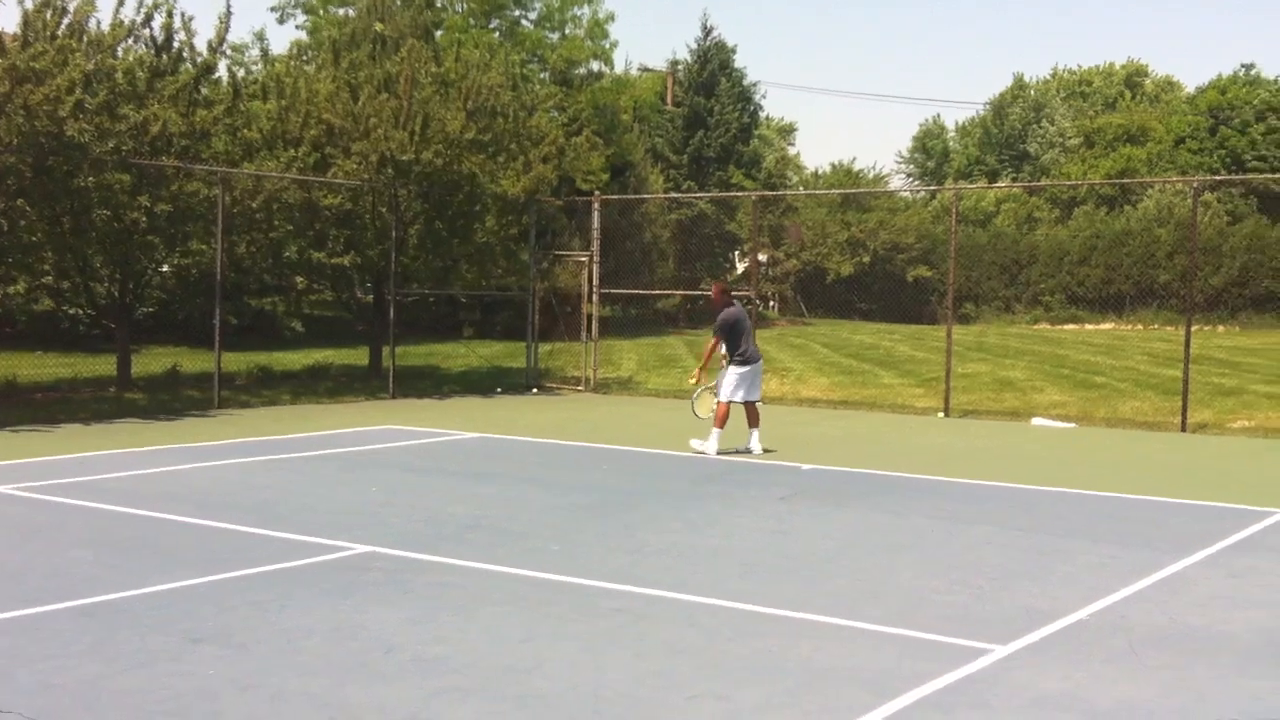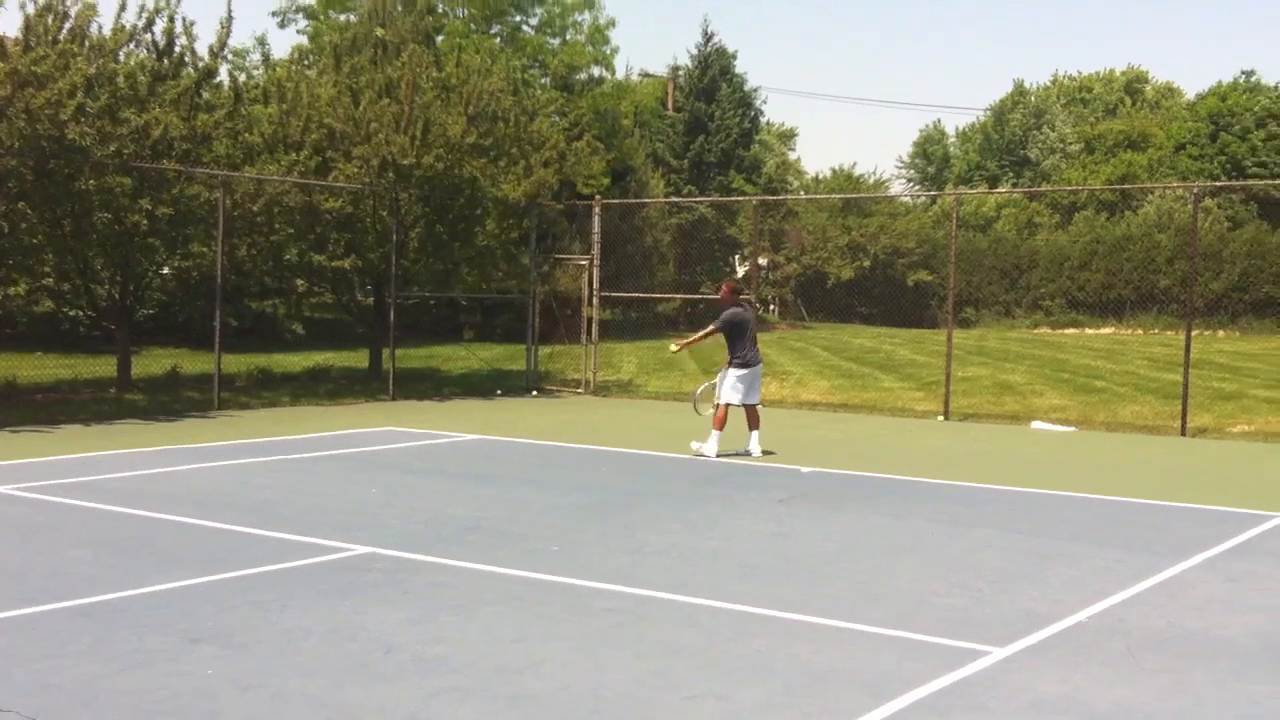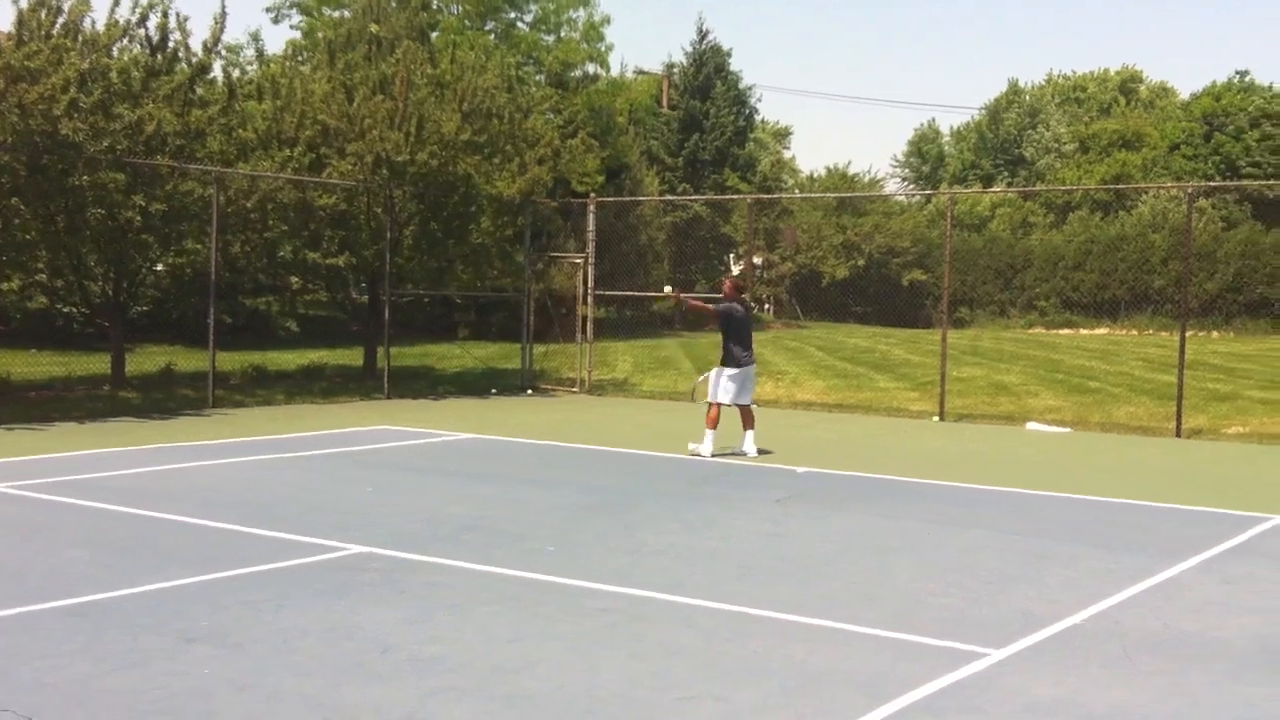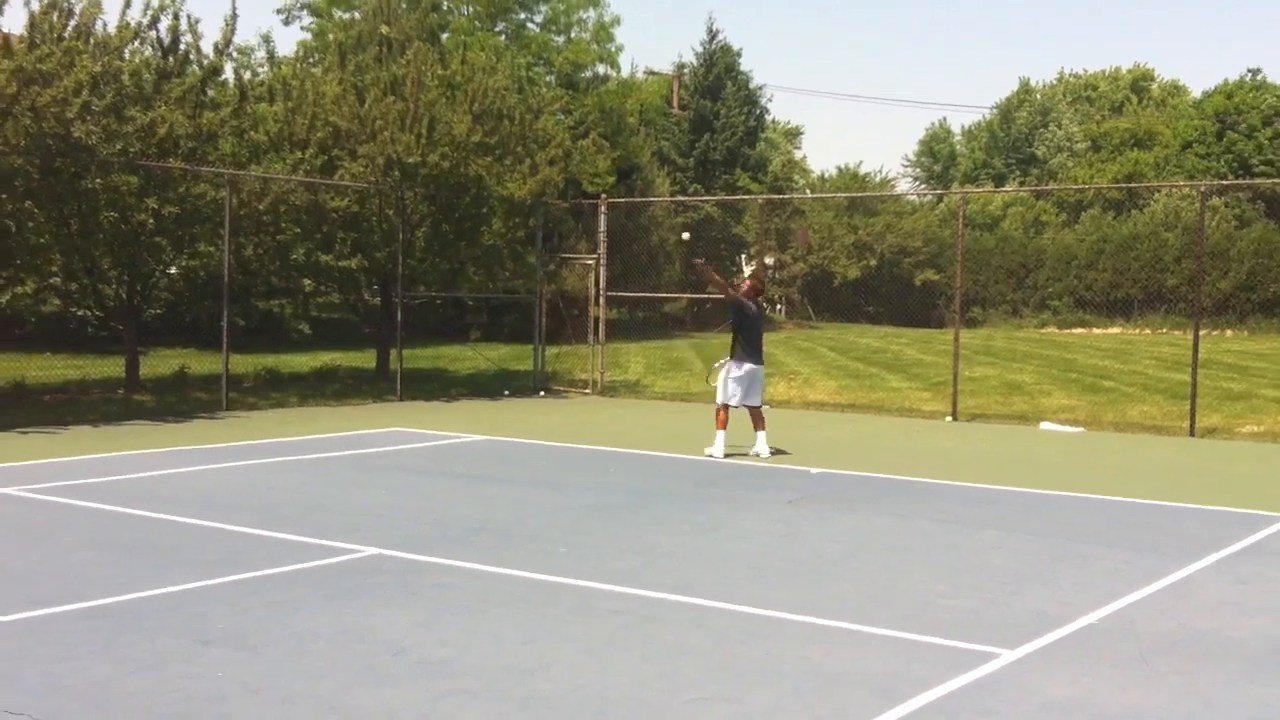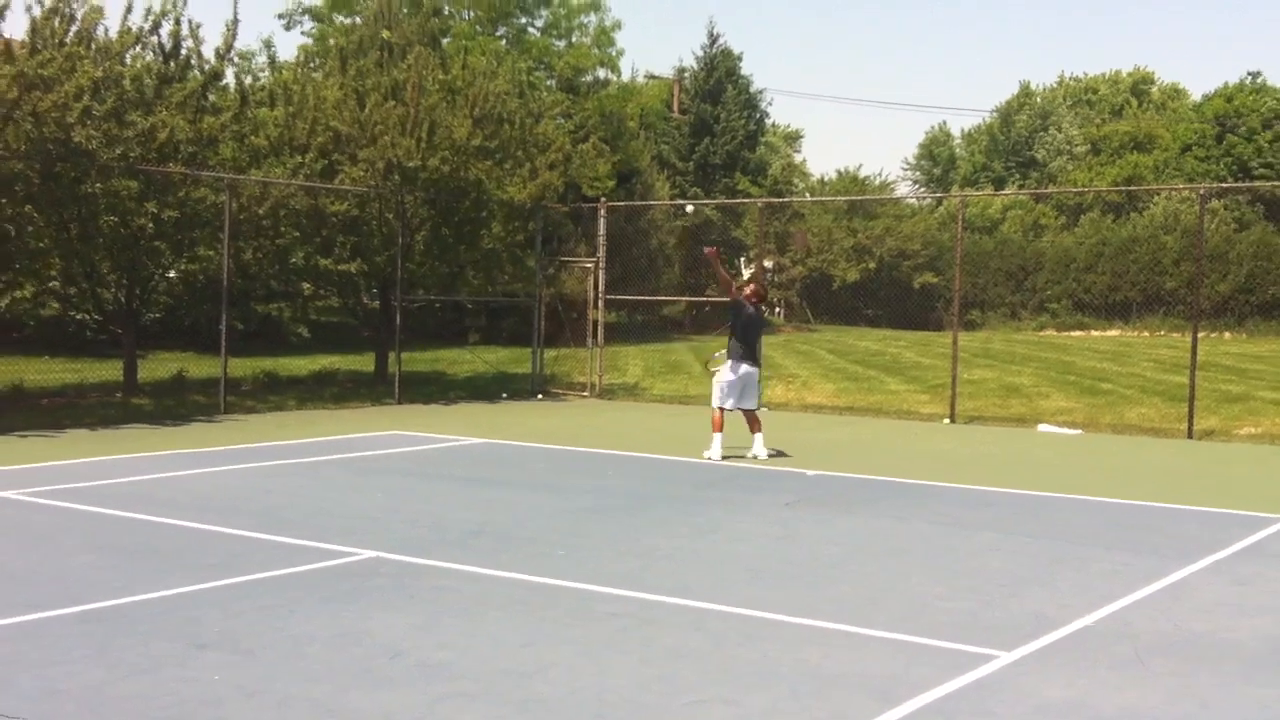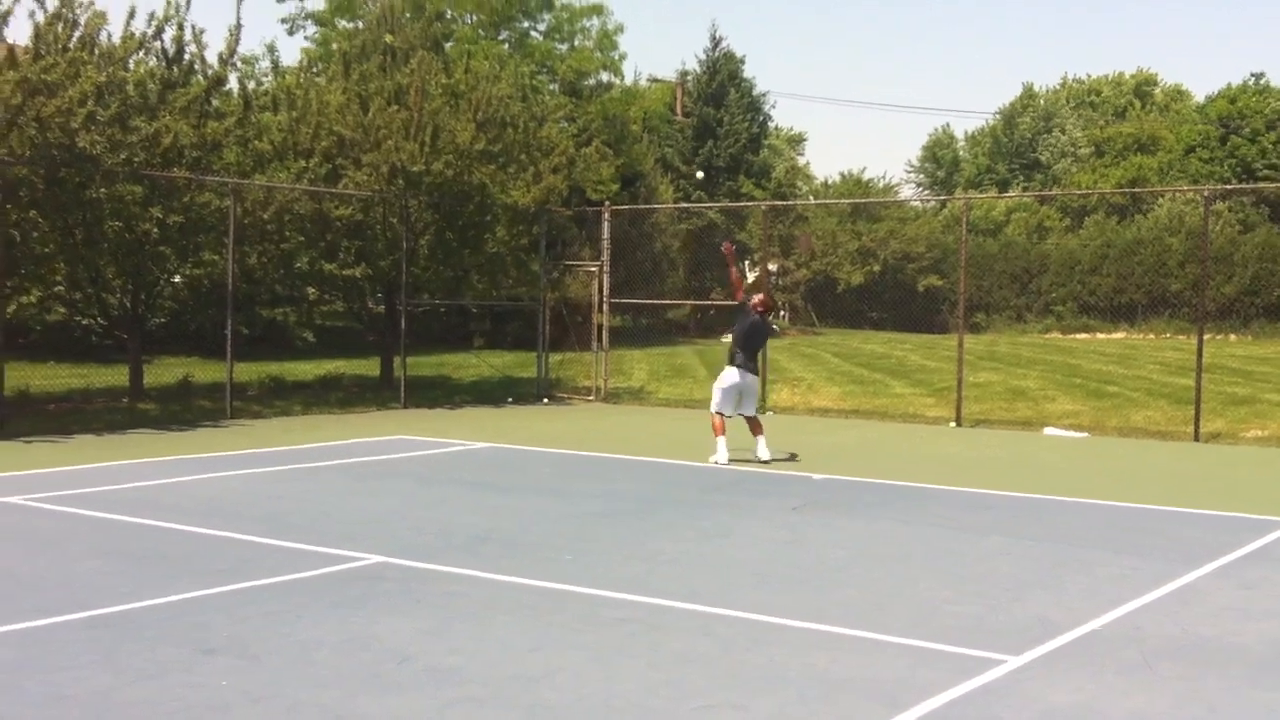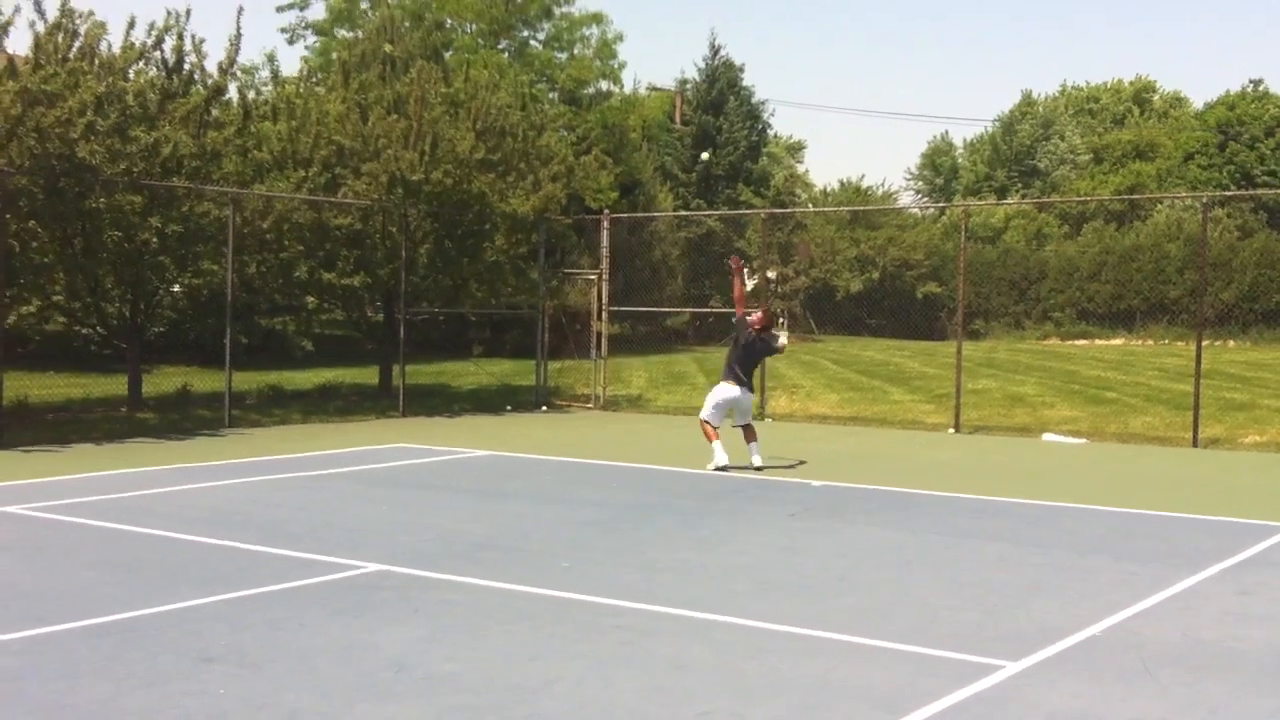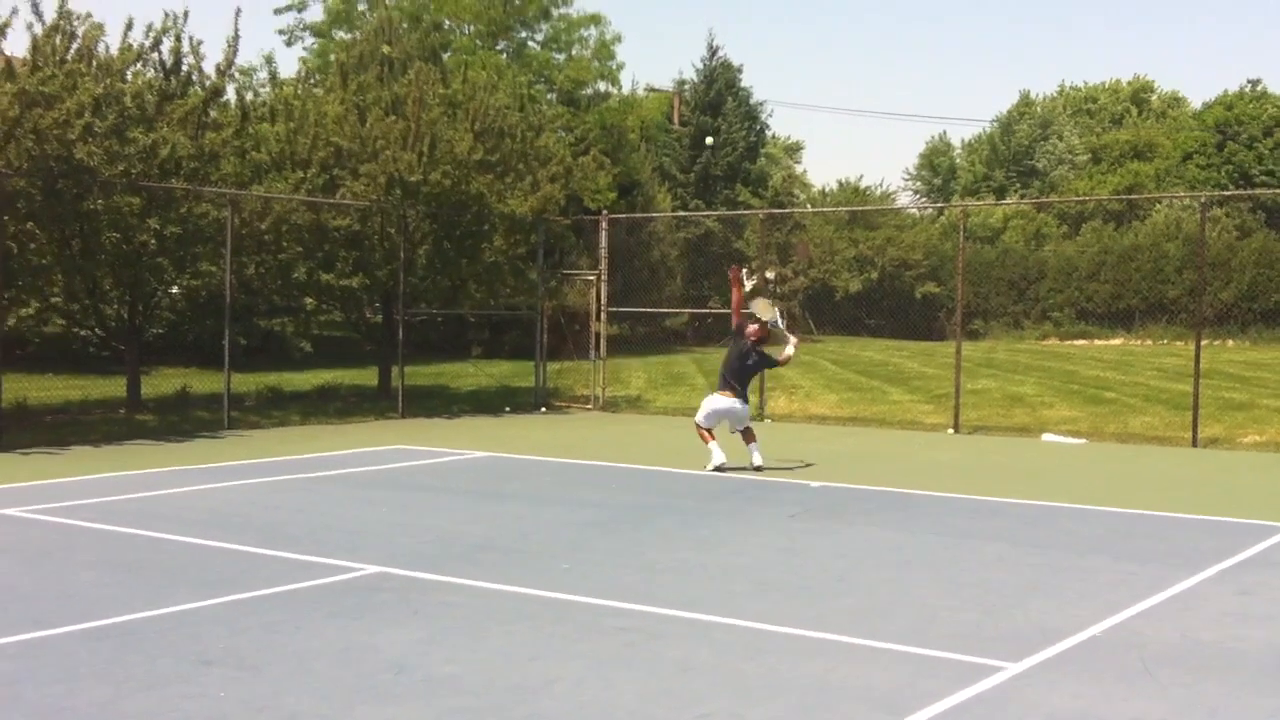
dt=0.1s
person 1, frame 1
left shoulder: (725, 317)
right shoulder: (734, 306)
left elbow: (713, 344)
left wrist: (700, 369)
right wrist: (725, 354)
left hip: (740, 365)
right hip: (755, 361)
left knee: (724, 401)
right knee: (750, 402)
left ankle: (711, 444)
right ankle: (754, 444)
person 1, frame 2
left shoulder: (731, 315)
right shoulder: (747, 309)
left elbow: (708, 332)
left wrist: (686, 343)
right wrist: (731, 358)
left hip: (739, 367)
right hip: (755, 364)
left knee: (723, 404)
right knee: (750, 405)
left ankle: (711, 446)
right ankle: (754, 446)
person 1, frame 3
left shoulder: (730, 309)
right shoulder: (745, 308)
left elbow: (705, 308)
left wrist: (682, 299)
left hip: (732, 366)
right hip: (749, 364)
left knee: (715, 404)
right knee: (744, 406)
left ankle: (706, 446)
right ankle: (749, 446)
person 1, frame 4
left shoulder: (744, 306)
right shoulder: (759, 309)
left elbow: (726, 290)
left wrist: (707, 271)
left hip: (739, 365)
right hip: (757, 365)
left knee: (723, 404)
right knee: (755, 407)
left ankle: (718, 447)
right ankle: (761, 446)
person 1, frame 5
left shoulder: (743, 308)
right shoulder: (760, 317)
left elbow: (728, 286)
left wrist: (715, 262)
left hip: (735, 367)
right hip: (753, 369)
left knee: (718, 408)
right knee: (750, 411)
left ankle: (716, 449)
right ankle: (759, 448)
person 1, frame 6
left shoulder: (748, 317)
right shoulder: (766, 326)
left elbow: (737, 287)
left wrist: (732, 261)
left hip: (734, 373)
right hip: (752, 376)
left knee: (717, 413)
right knee: (750, 415)
left ankle: (721, 453)
right ankle: (762, 450)
person 1, frame 7
left shoulder: (744, 332)
right shoulder: (766, 344)
left elbow: (739, 301)
right elbow: (781, 345)
left wrist: (738, 274)
right wrist: (783, 336)
left hip: (726, 389)
right hip: (745, 394)
left knee: (707, 423)
right knee: (745, 424)
left ankle: (719, 456)
right ankle: (756, 457)
person 1, frame 8
left shoulder: (740, 342)
right shoulder: (761, 358)
left elbow: (736, 310)
right elbow: (783, 360)
left wrist: (736, 284)
right wrist: (792, 345)
left hip: (720, 400)
right hip: (740, 404)
left knee: (701, 425)
right knee: (744, 428)
left ankle: (717, 456)
right ankle: (756, 457)
